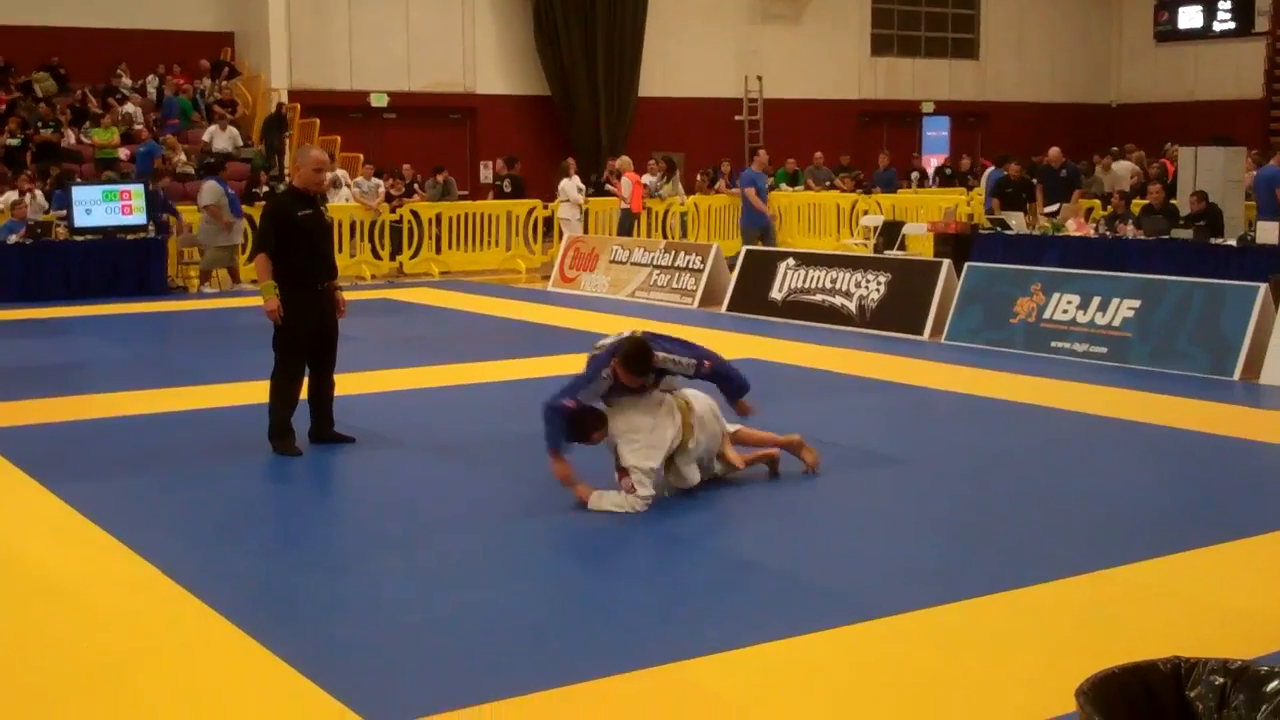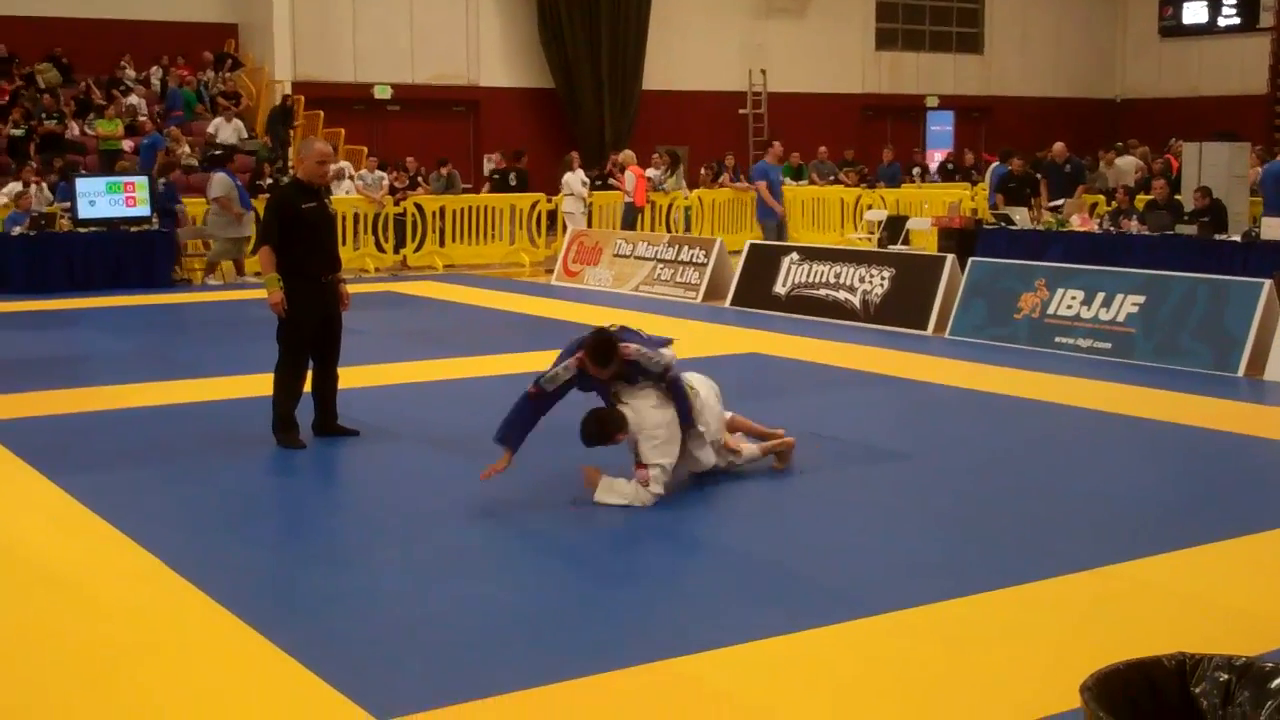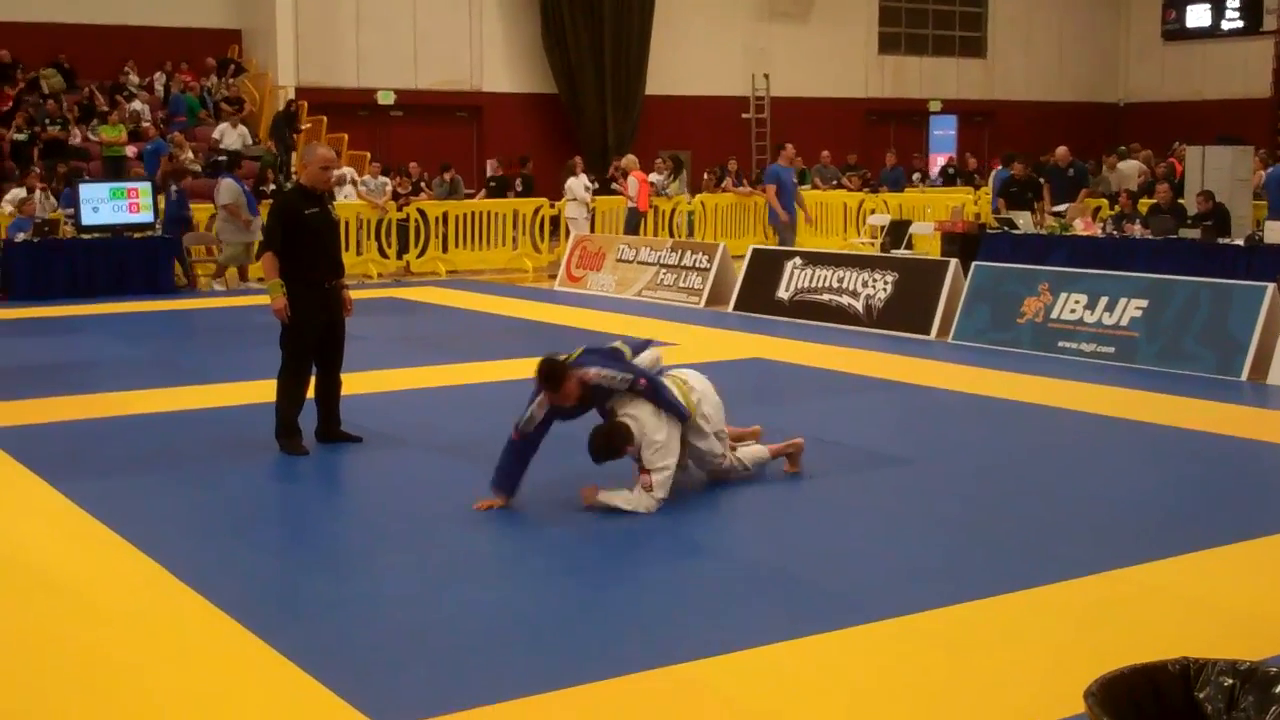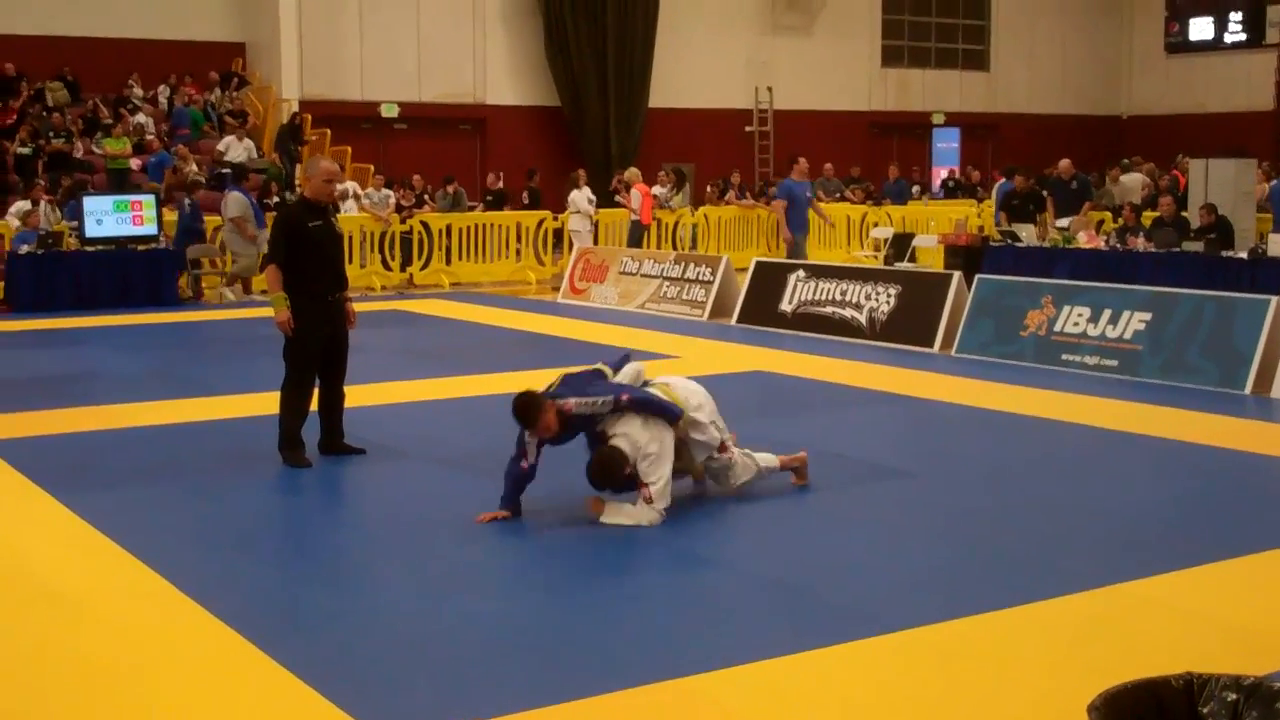
dt=0.1s
person 1, frame 1
left shoulder: (319, 204)
right shoulder: (279, 206)
right elbow: (262, 254)
left wrist: (335, 288)
right wrist: (269, 293)
left hip: (322, 297)
right hip: (293, 299)
left knee: (324, 366)
right knee: (289, 369)
left ankle: (322, 428)
right ankle: (280, 435)
person 1, frame 2
left shoulder: (323, 196)
right shoulder: (283, 198)
right elbow: (266, 246)
left wrist: (339, 281)
right wrist: (273, 286)
left hip: (326, 289)
right hip: (297, 292)
left knee: (328, 359)
right knee: (293, 362)
left ankle: (326, 421)
right ankle: (284, 427)
person 1, frame 3
left shoulder: (326, 202)
right shoulder: (287, 203)
right elbow: (269, 251)
left wrist: (342, 287)
right wrist: (276, 291)
left hip: (329, 295)
right hip: (300, 297)
left knee: (331, 366)
right knee: (296, 368)
left ankle: (330, 427)
right ankle: (288, 433)
person 1, frame 4
left shoulder: (330, 215)
right shoulder: (290, 216)
right elbow: (273, 264)
left wrist: (345, 299)
right wrist: (280, 304)
left hip: (333, 308)
right hip: (304, 310)
left knee: (334, 378)
right knee: (299, 380)
left ankle: (332, 440)
right ankle: (290, 446)
person 2, frame 1
left shoulder: (633, 450)
right shoulder: (613, 410)
left elbow: (638, 501)
left wrist: (591, 497)
left hip: (695, 434)
right hip: (689, 402)
right knee: (726, 434)
left ankle: (765, 456)
right ankle: (792, 442)
person 2, frame 2
left shoulder: (652, 437)
right shoulder: (620, 401)
left elbow: (646, 494)
left wrist: (600, 484)
left hip: (700, 408)
right hip: (691, 383)
right knee: (720, 420)
left ankle: (778, 445)
right ankle: (772, 434)
person 2, frame 3
left shoulder: (656, 441)
right shoulder: (618, 407)
left elbow: (649, 501)
left wrist: (600, 497)
left hip: (698, 402)
right hip: (679, 380)
left knee: (721, 464)
left ankle: (789, 448)
right ankle: (745, 434)
person 2, frame 4
left shoulder: (651, 454)
right shoulder: (609, 429)
left elbow: (652, 514)
left wrist: (604, 511)
left hip: (693, 410)
left knee: (729, 471)
left ankle: (793, 461)
person 3, frame 1
left shoulder: (662, 357)
right shoulder: (600, 374)
left elbow: (708, 362)
right elbow: (556, 408)
left wrist: (736, 398)
right wrist: (558, 458)
person 3, frame 2
left shoulder: (637, 353)
right shoulder: (571, 365)
left elbow: (673, 383)
right elbow: (533, 400)
left wrist: (687, 422)
right wrist: (508, 450)
person 3, frame 3
left shoulder: (598, 375)
right shoulder: (544, 400)
left elbow: (647, 384)
right elbow: (520, 442)
left wrist: (681, 417)
right wrist: (502, 492)
person 3, frame 4
left shoulder: (577, 403)
right shoulder: (533, 430)
left elbow: (629, 397)
right elbow: (520, 469)
left wrist: (675, 418)
right wrist: (508, 507)
